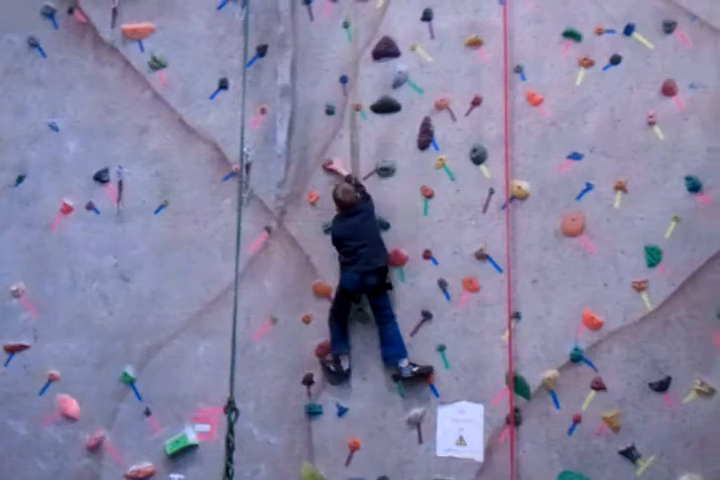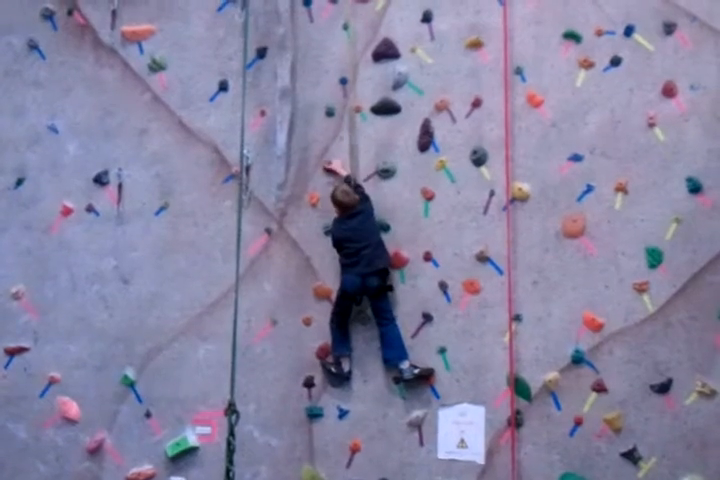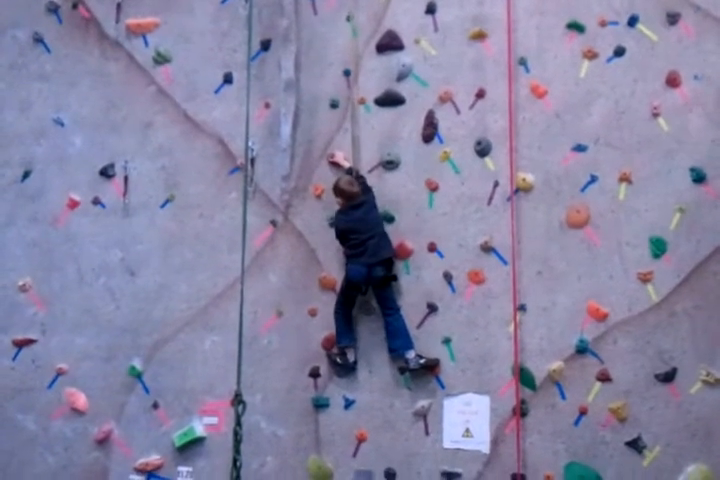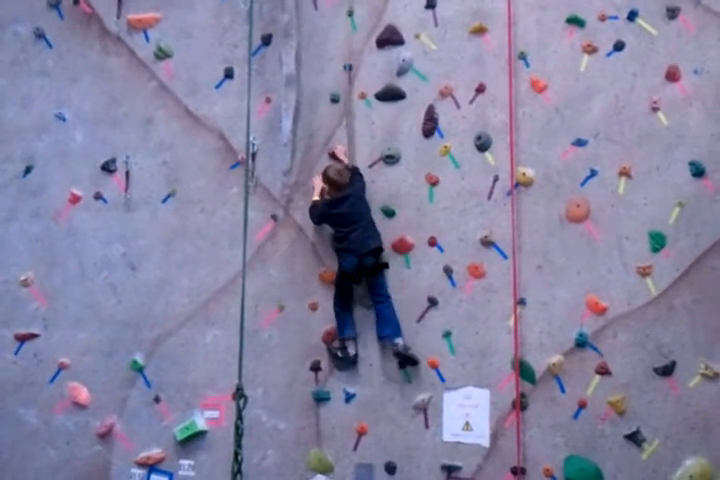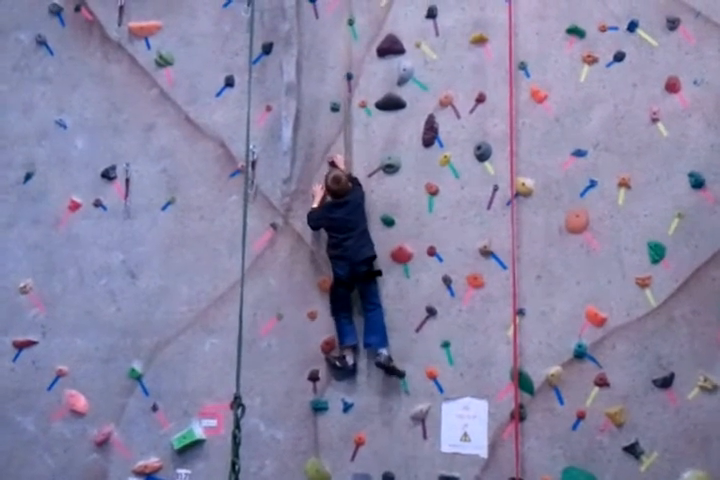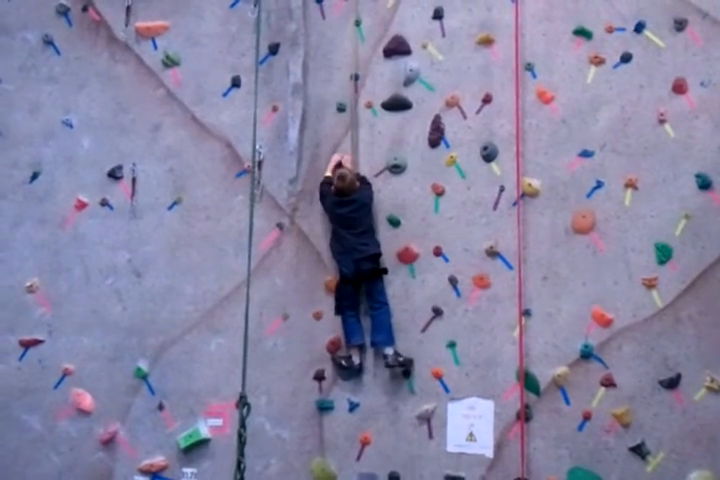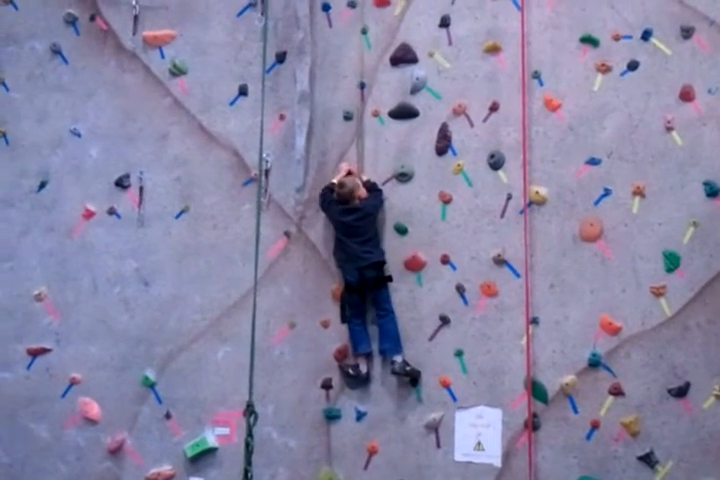
dt=0.7s
person 1, frame 1
left shoulder: (337, 224)
right shoulder: (367, 207)
right elbow: (358, 185)
right wrist: (341, 171)
left hip: (350, 276)
right hip: (375, 275)
left knee: (337, 317)
right knee: (386, 319)
left ankle: (341, 362)
right ankle: (403, 364)
person 1, frame 2
left shoulder: (337, 227)
right shoulder: (367, 210)
right elbow: (358, 187)
right wrist: (341, 170)
left hip: (351, 278)
right hip: (375, 276)
left knee: (339, 320)
right knee: (386, 321)
left ankle: (342, 363)
right ankle: (404, 366)
person 1, frame 3
left shoulder: (340, 219)
right shoulder: (369, 201)
right elbow: (360, 179)
right wrist: (343, 163)
left hip: (356, 268)
right hip: (380, 266)
left knee: (342, 310)
right knee: (391, 311)
left ankle: (347, 354)
right ankle: (410, 357)
person 1, frame 4
left shoulder: (327, 206)
right shoulder: (357, 191)
left elbow: (315, 215)
right elbow: (357, 174)
left wrist: (316, 193)
right wrist: (343, 159)
left hip: (347, 258)
right hip: (371, 254)
left knee: (342, 303)
right knee: (382, 299)
left ankle: (348, 348)
right ankle: (398, 343)
person 1, frame 5
left shoulder: (326, 210)
right shoulder: (357, 198)
left elbow: (312, 221)
right elbow: (356, 183)
left wrist: (317, 199)
right wrist: (343, 168)
left hip: (341, 265)
right hip: (363, 261)
left knee: (342, 312)
right knee: (372, 307)
left ankle: (348, 357)
right ankle: (382, 353)
person 1, frame 6
left shoulder: (331, 203)
right shoulder: (364, 198)
left elbow: (324, 187)
right elbow: (365, 183)
left wrist: (332, 166)
right wrist: (350, 168)
left hip: (346, 264)
right hip: (369, 260)
left knee: (349, 310)
right knee: (379, 305)
left ankle: (355, 357)
right ankle: (389, 353)
person 1, frame 7
left shoulder: (335, 211)
right shoulder: (369, 207)
left elbow: (325, 194)
right elbow: (376, 192)
left wrist: (341, 175)
right wrist: (359, 176)
left hip: (351, 272)
right hip: (373, 268)
left knee: (356, 318)
right knee: (385, 313)
left ankle: (362, 366)
right ankle: (397, 360)
